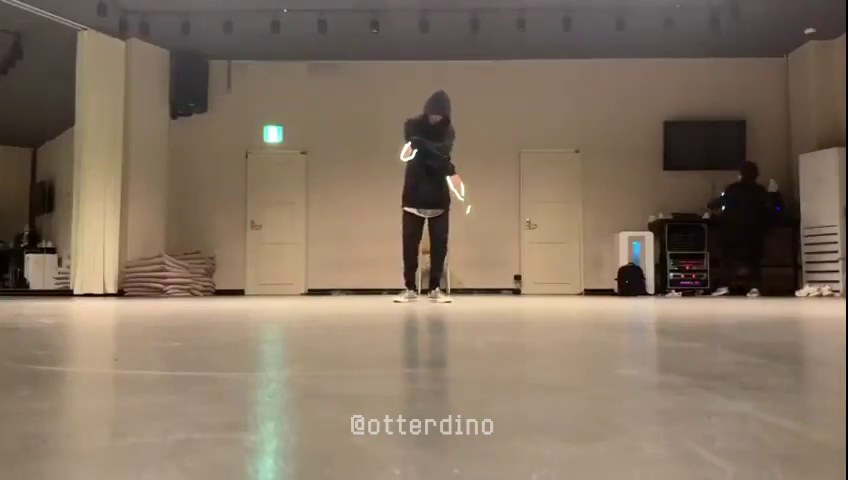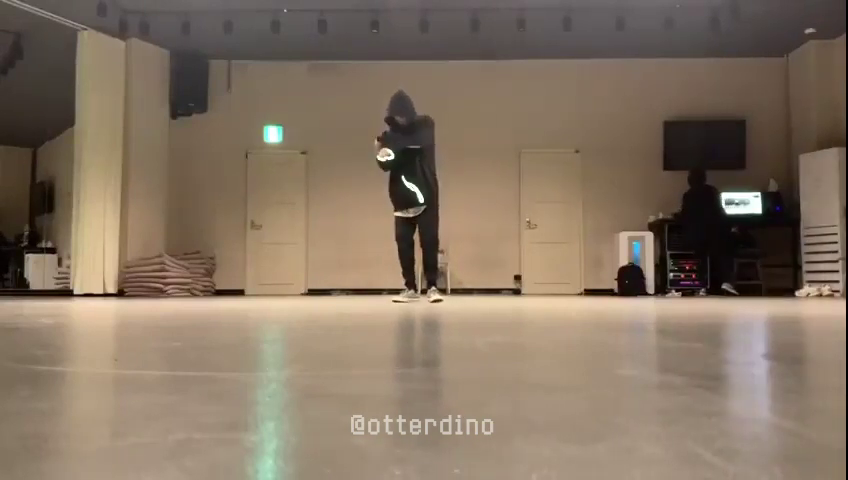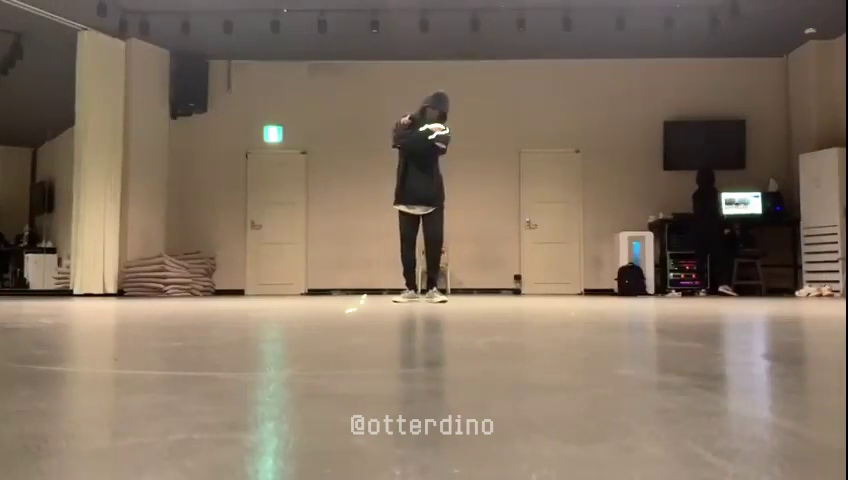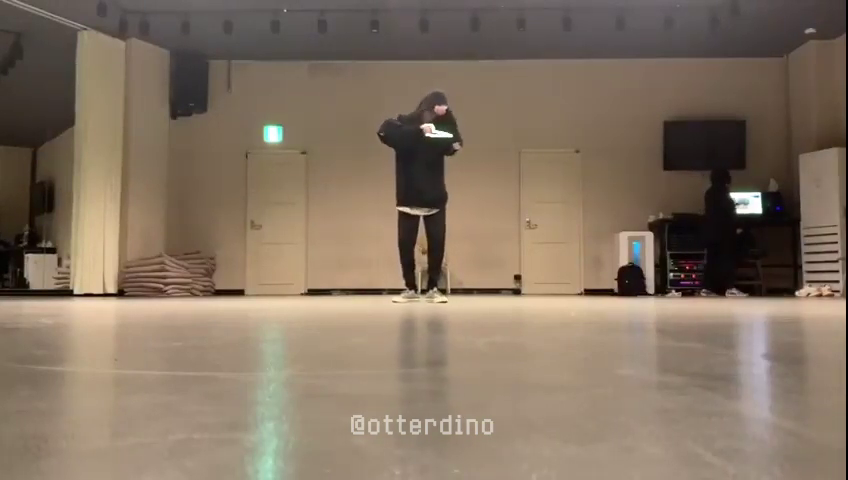
dt=1s
person 1, frame 1
left shoulder: (447, 131)
right shoulder: (413, 125)
left elbow: (442, 150)
right elbow: (424, 152)
left wrist: (419, 144)
right wrist: (450, 171)
left hip: (438, 194)
right hip: (414, 193)
left knee: (439, 242)
right knee: (410, 242)
left ankle: (435, 288)
right ankle: (410, 288)
person 1, frame 2
left shoulder: (425, 124)
right shoulder: (392, 132)
left elbow: (418, 144)
right elbow: (385, 165)
left wrist: (387, 140)
right wrist: (382, 155)
left hip: (425, 192)
right hip: (402, 195)
left knee: (429, 240)
right knee: (403, 241)
left ankle: (432, 287)
right ankle: (410, 287)
person 1, frame 3
left shoulder: (440, 130)
right shoulder: (407, 123)
left elbow: (439, 146)
right elbow: (400, 142)
left wrist: (414, 127)
right wrist: (426, 133)
left hip: (432, 195)
right hip: (408, 193)
left knee: (435, 241)
right knee: (407, 241)
left ankle: (432, 288)
right ankle: (410, 288)
person 1, frame 4
left shoulder: (441, 128)
right shoulder: (405, 123)
left elbow: (454, 145)
right elbow: (384, 132)
left wrist: (447, 117)
right wrist: (418, 131)
left hip: (435, 196)
right hip: (409, 196)
left knee: (437, 242)
right knee: (405, 242)
left ankle: (432, 288)
right ankle: (410, 288)
person 2, frame 1
left shoulder: (733, 189)
right shoulder: (761, 191)
left elbow: (719, 203)
right elbow: (765, 212)
left wrist: (710, 205)
right wrist: (761, 231)
left hip: (733, 230)
right hip: (752, 231)
left knee: (729, 258)
right knee: (753, 260)
left ankle: (724, 286)
right ankle: (755, 288)
person 2, frame 2
left shoulder: (688, 195)
right shoulder: (712, 191)
left elbow: (684, 216)
right elbow: (719, 209)
right wrist: (727, 226)
left hip: (696, 232)
right hip: (714, 228)
left knee: (702, 258)
right knee: (722, 255)
right ankle: (725, 282)
person 2, frame 3
left shoulder: (696, 195)
right shoulder: (713, 192)
right elbow: (716, 212)
right wrist: (724, 228)
left hip: (699, 231)
right hip: (713, 230)
left knee: (703, 259)
right knee: (722, 257)
right ankle: (723, 284)
person 2, frame 4
left shoulder: (709, 193)
right shoulder: (723, 193)
right elbow: (729, 211)
right wrist: (735, 227)
left hip: (711, 231)
right hip: (723, 231)
left knee: (712, 260)
right knee: (728, 259)
left ankle: (708, 288)
right ankle: (730, 288)
